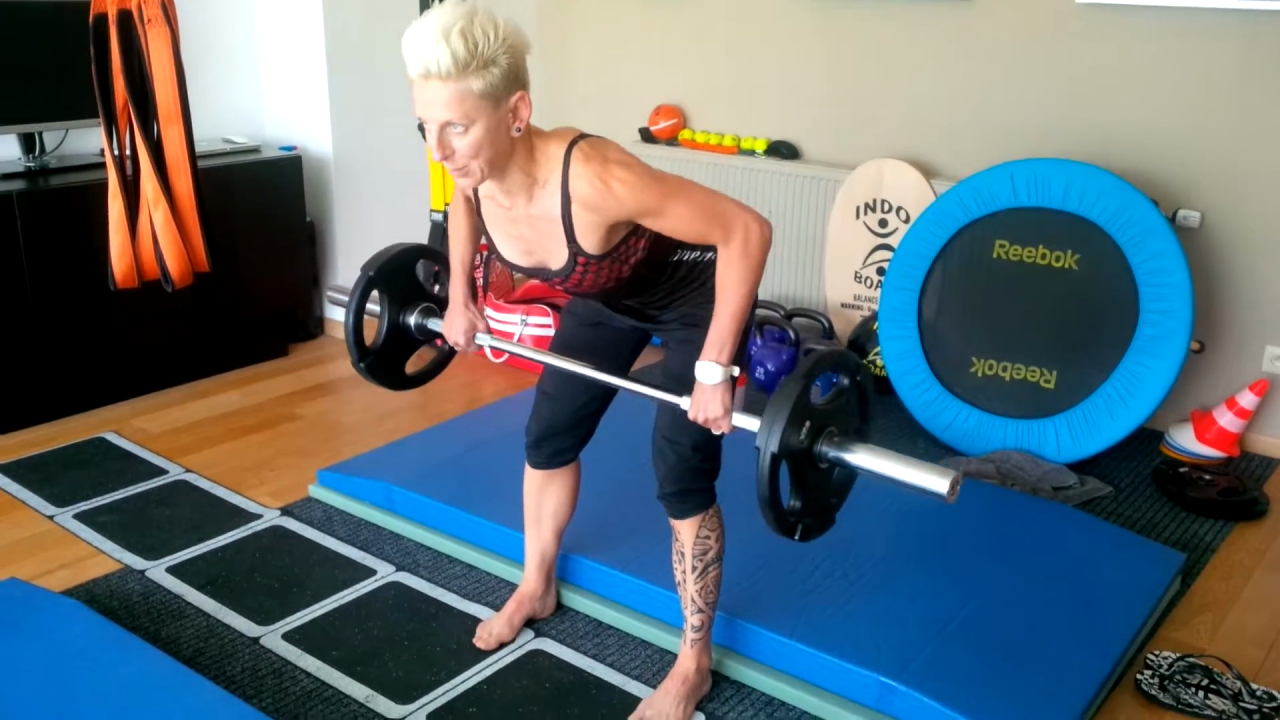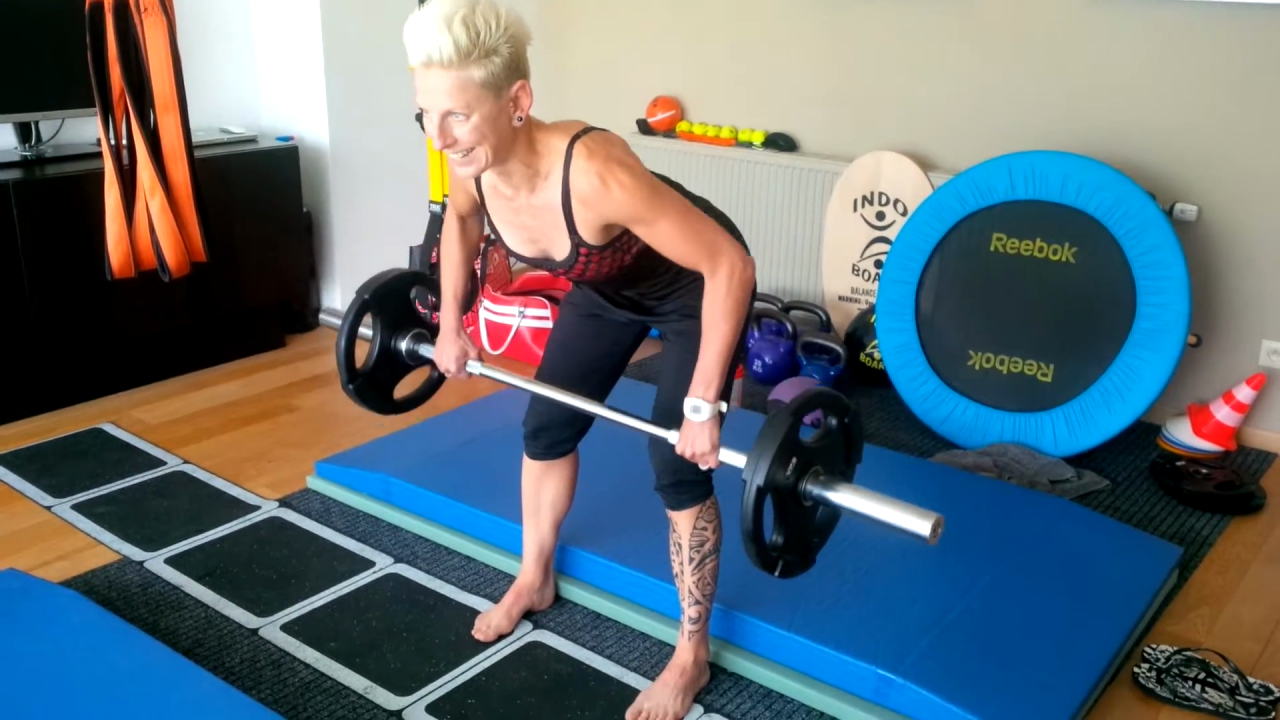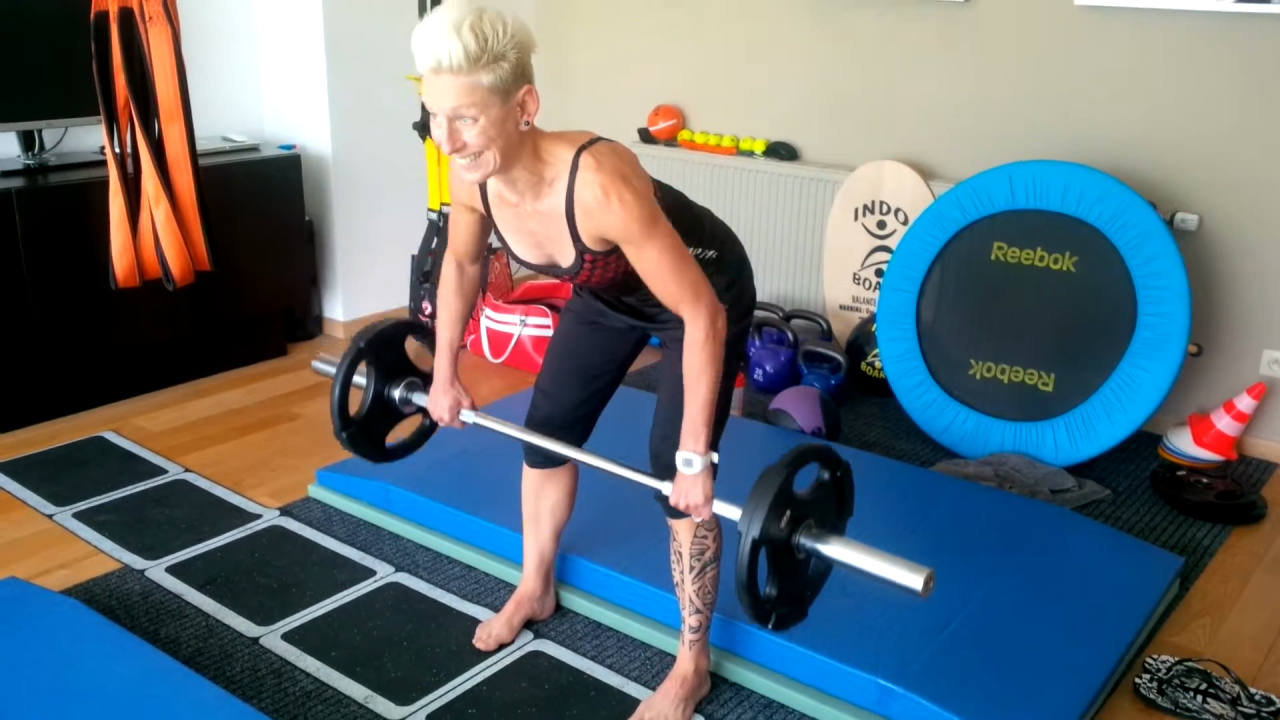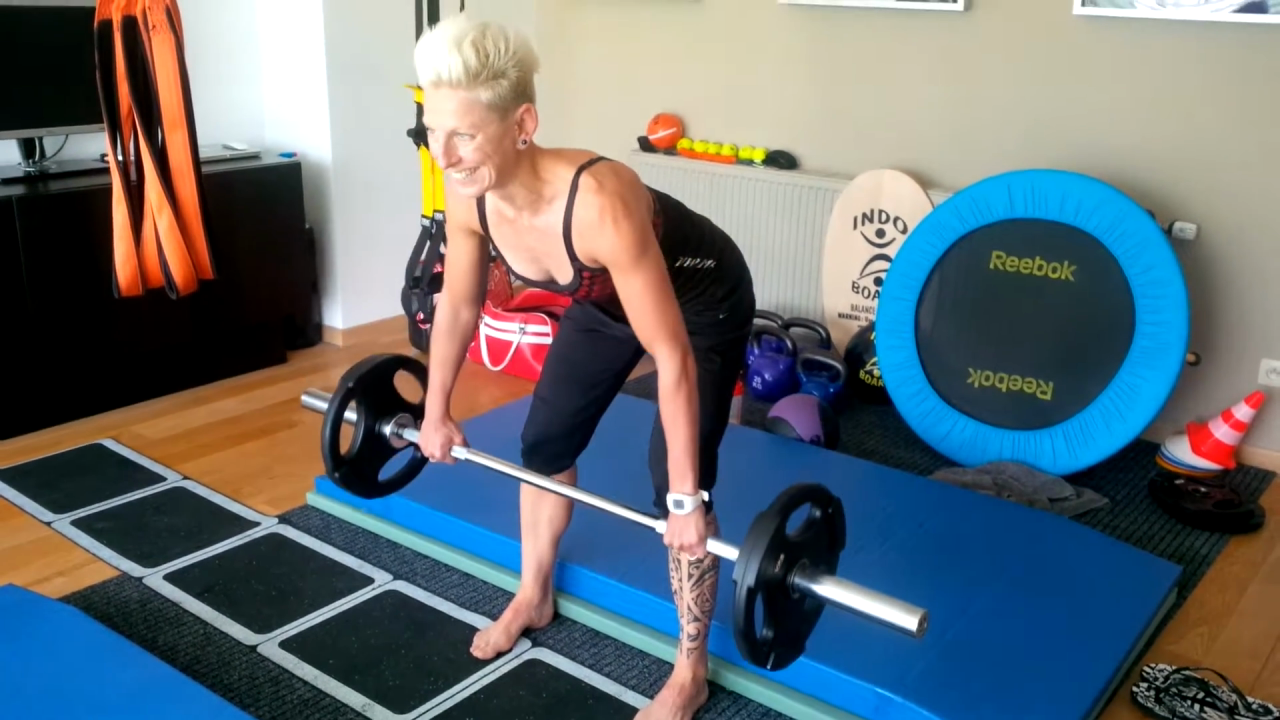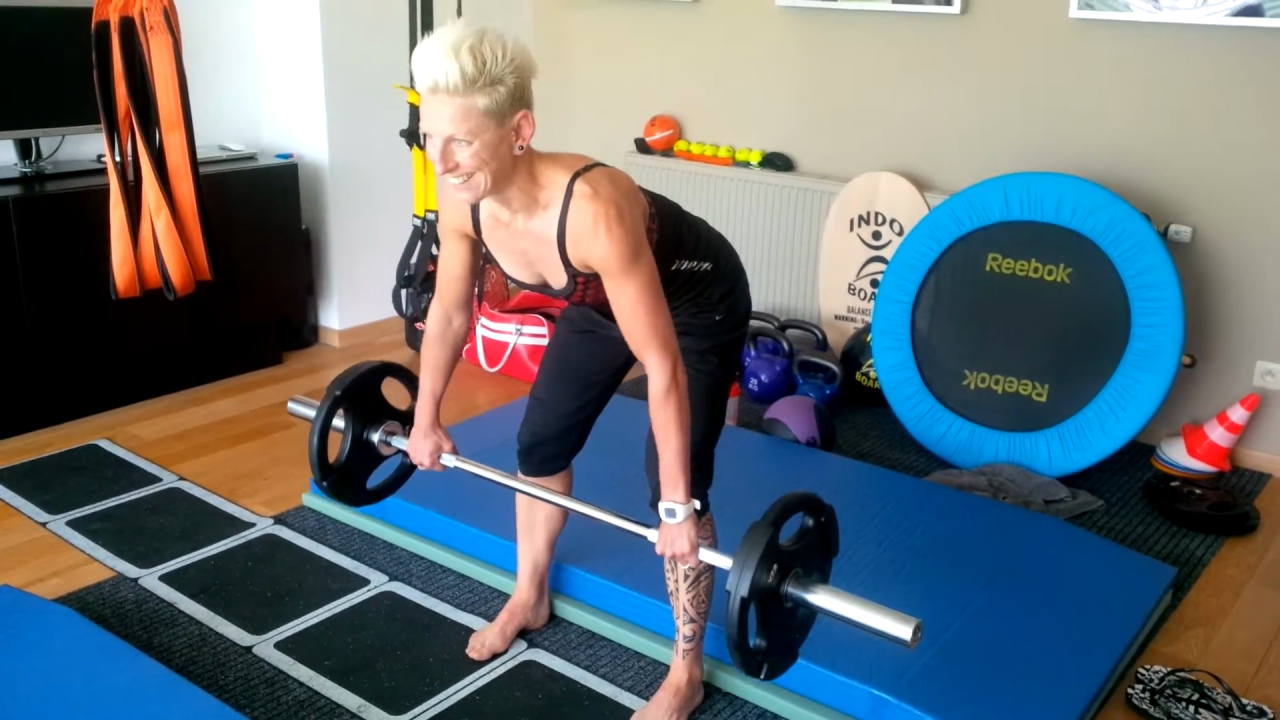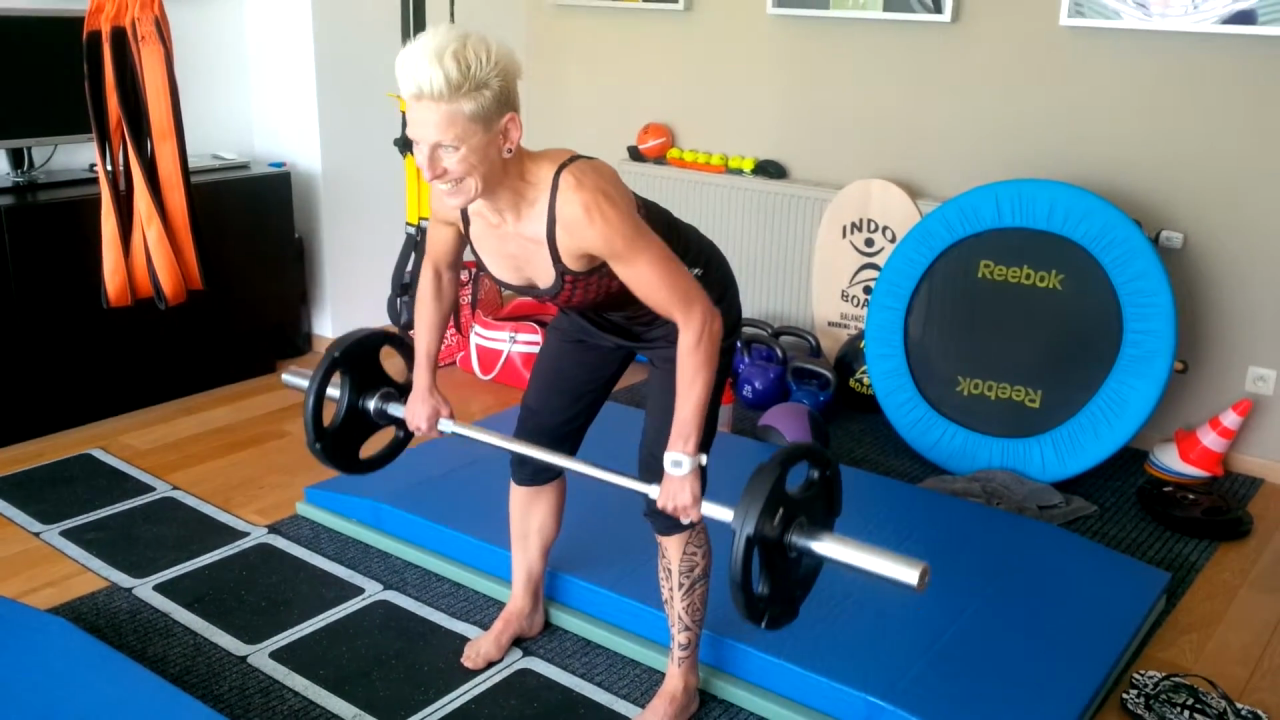
dt=0.3s
person 1, frame 1
left shoulder: (593, 177)
right shoulder: (471, 170)
left elbow: (747, 231)
left wrist: (714, 370)
right wrist: (460, 298)
left hip: (693, 293)
right hip: (606, 295)
left knee: (680, 475)
right knee: (547, 437)
left ankle: (693, 663)
right ankle: (536, 588)
person 1, frame 2
left shoulder: (595, 171)
right shoulder: (471, 164)
left elbow: (730, 265)
left wrist: (703, 404)
right wrist: (450, 321)
left hip: (693, 284)
right hip: (608, 282)
left knee: (680, 463)
right knee: (545, 425)
left ankle: (692, 655)
right ankle: (535, 580)
person 1, frame 3
left shoulder: (600, 184)
right shoulder: (473, 176)
left elbow: (703, 315)
right elbow: (461, 264)
left wrist: (695, 459)
right wrist: (444, 373)
left hip: (702, 289)
right hip: (609, 290)
left knee: (675, 479)
right knee: (546, 433)
right ankle: (535, 589)
person 1, frame 4
left shoulder: (599, 204)
right shoulder: (470, 196)
left elbow: (671, 357)
right elbow: (458, 305)
left wrist: (685, 498)
right wrist: (436, 410)
left hip: (701, 299)
right hip: (606, 297)
left knee: (676, 485)
right knee: (543, 443)
right ankle: (533, 598)
person 1, frame 5
left shoulder: (593, 211)
right shoulder: (464, 200)
left elbow: (661, 366)
right elbow: (449, 311)
left wrist: (677, 508)
right wrist: (425, 419)
left hip: (698, 301)
right hip: (602, 297)
left knee: (676, 487)
right knee: (540, 443)
right ankle: (529, 599)
person 1, frame 6
left shoulder: (580, 202)
right shoulder: (453, 194)
left elbow: (699, 317)
right elbow: (437, 272)
left wrist: (683, 461)
right wrist: (423, 380)
left hip: (682, 313)
right hip: (592, 309)
left knee: (668, 497)
right knee: (532, 448)
right ankle: (525, 606)
